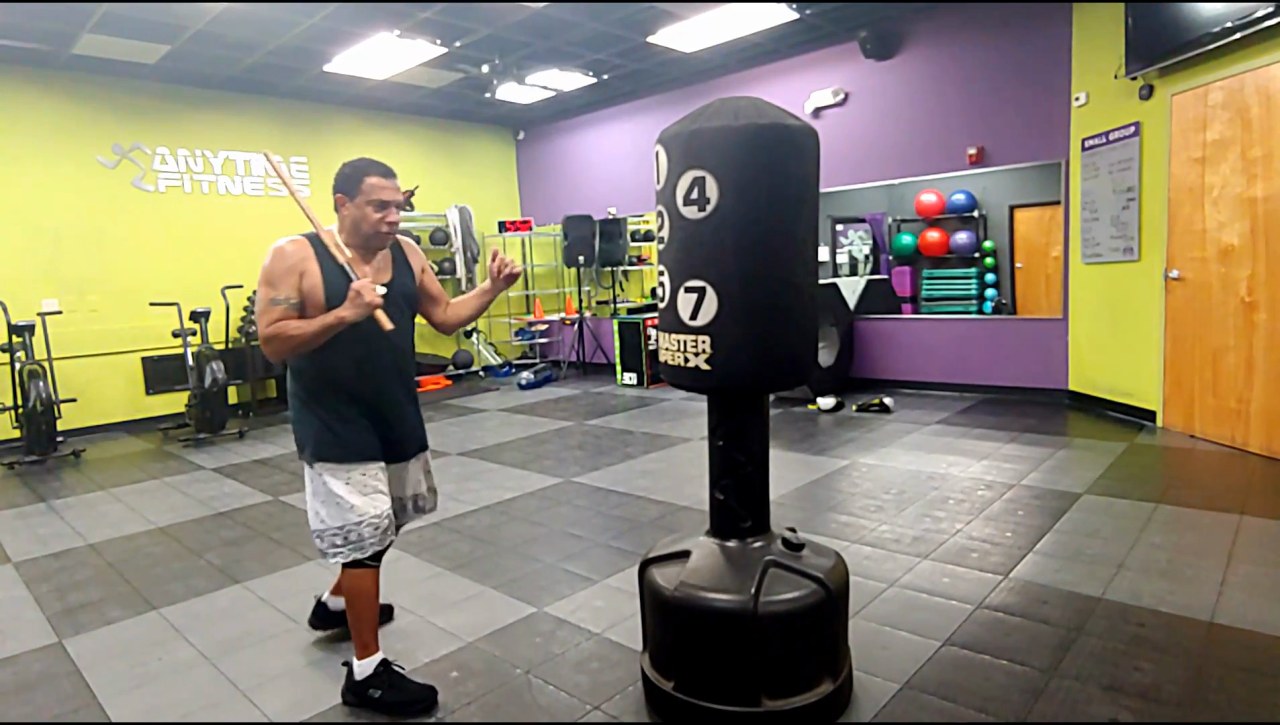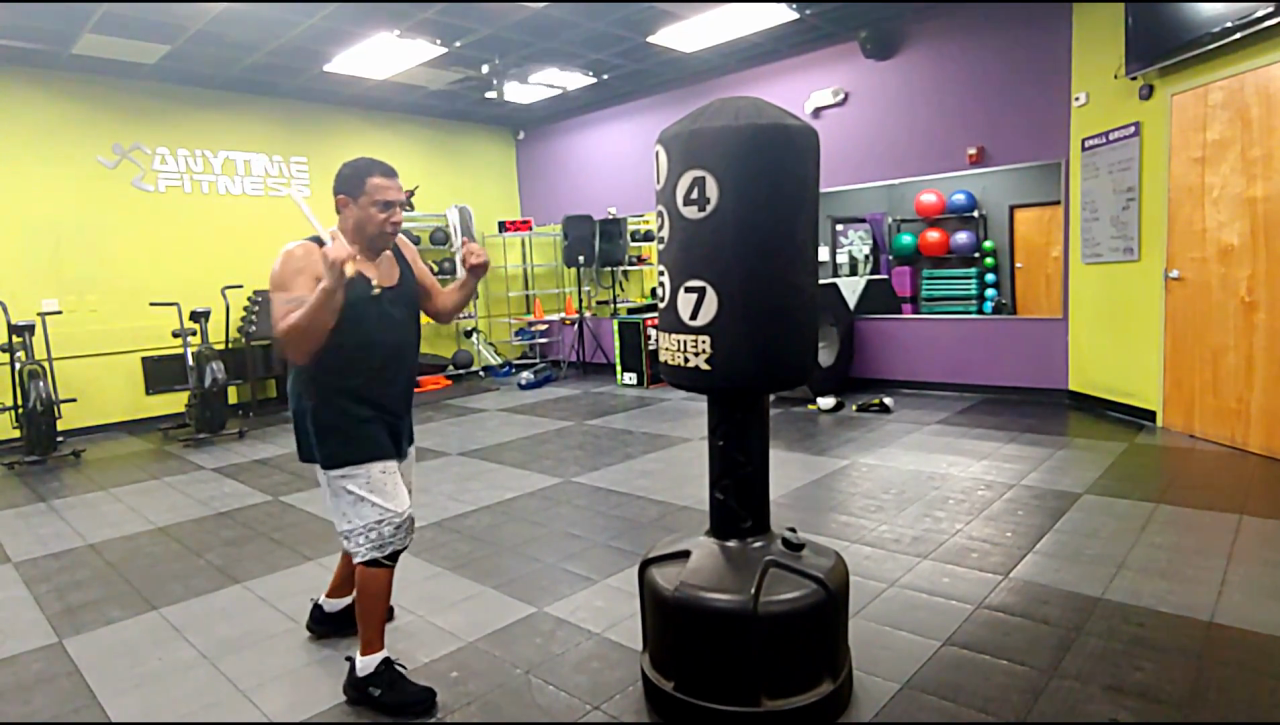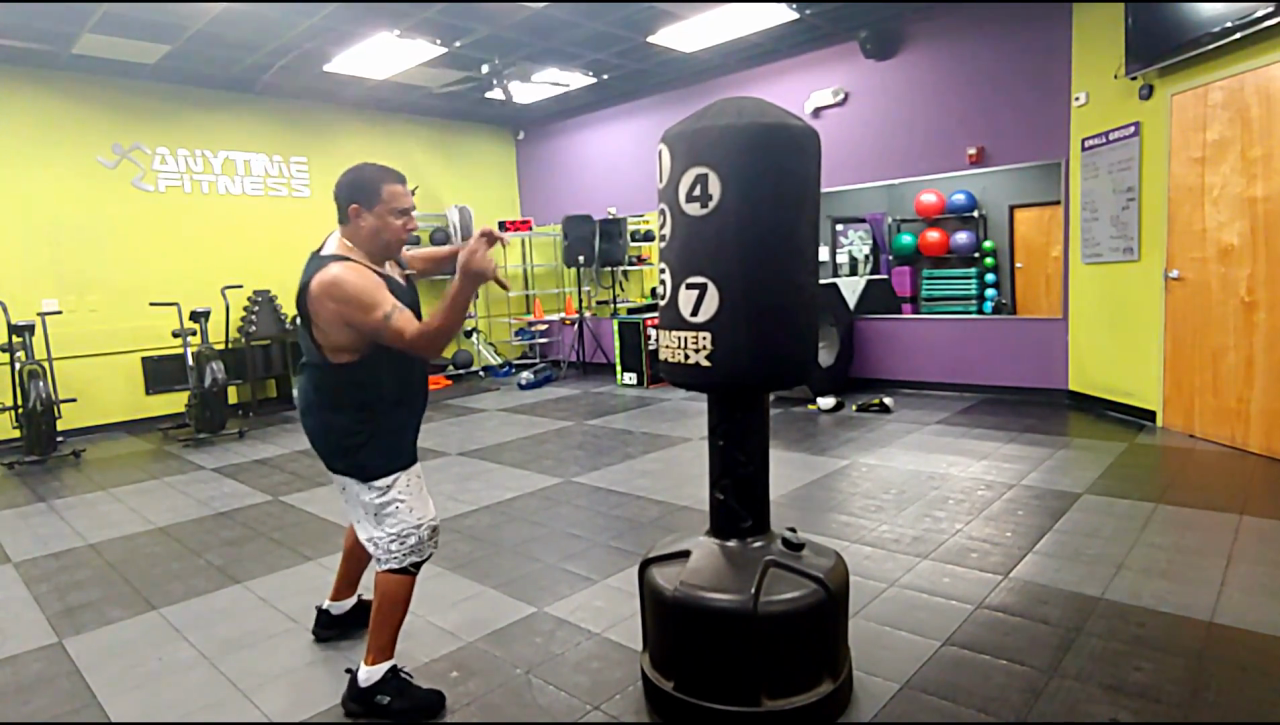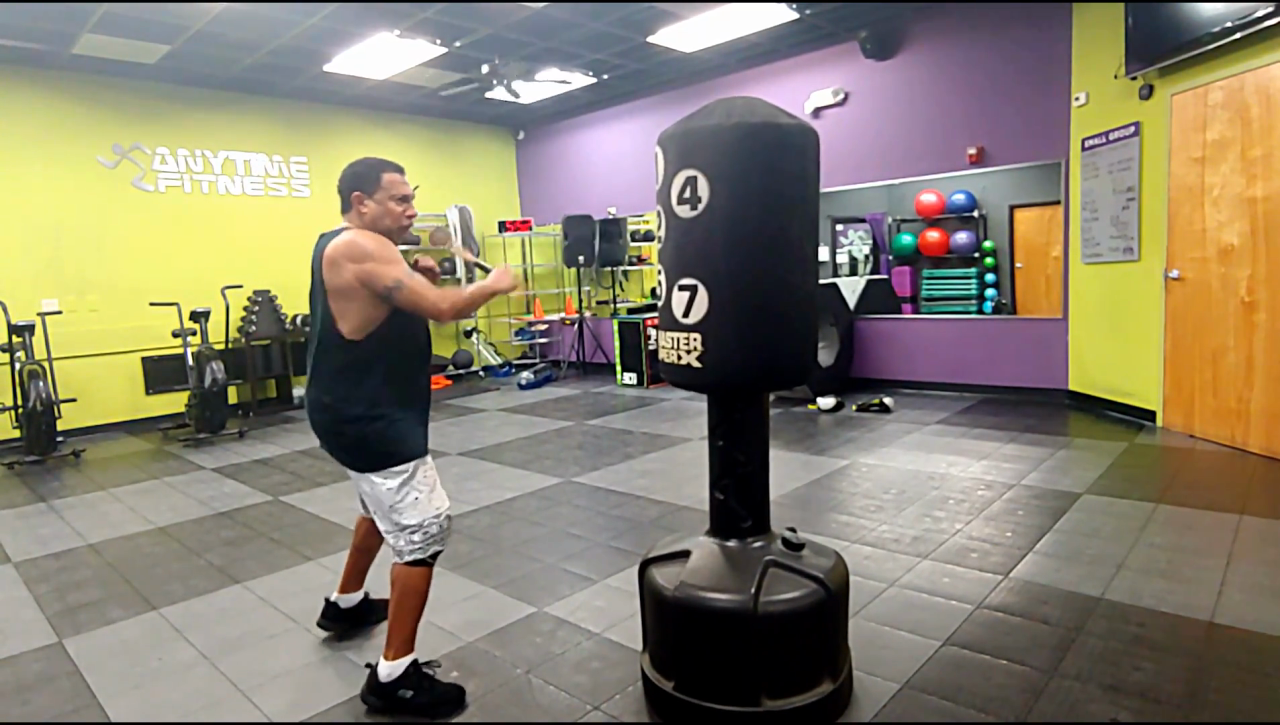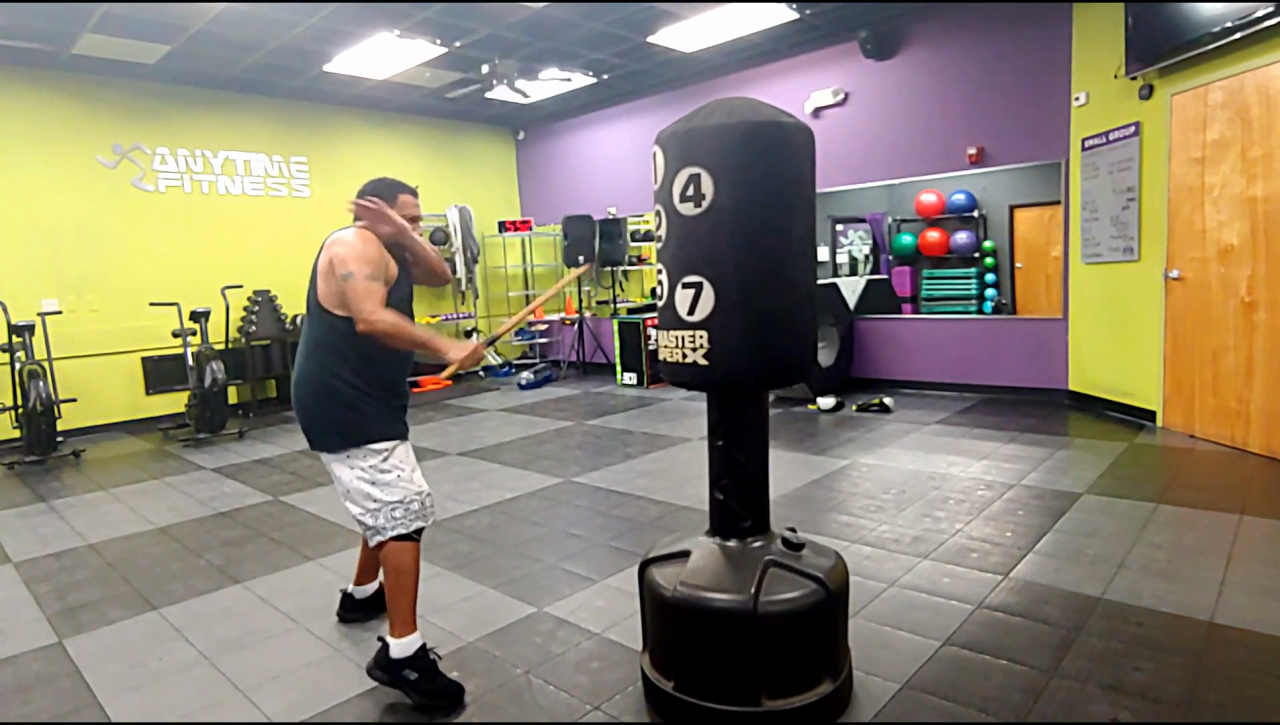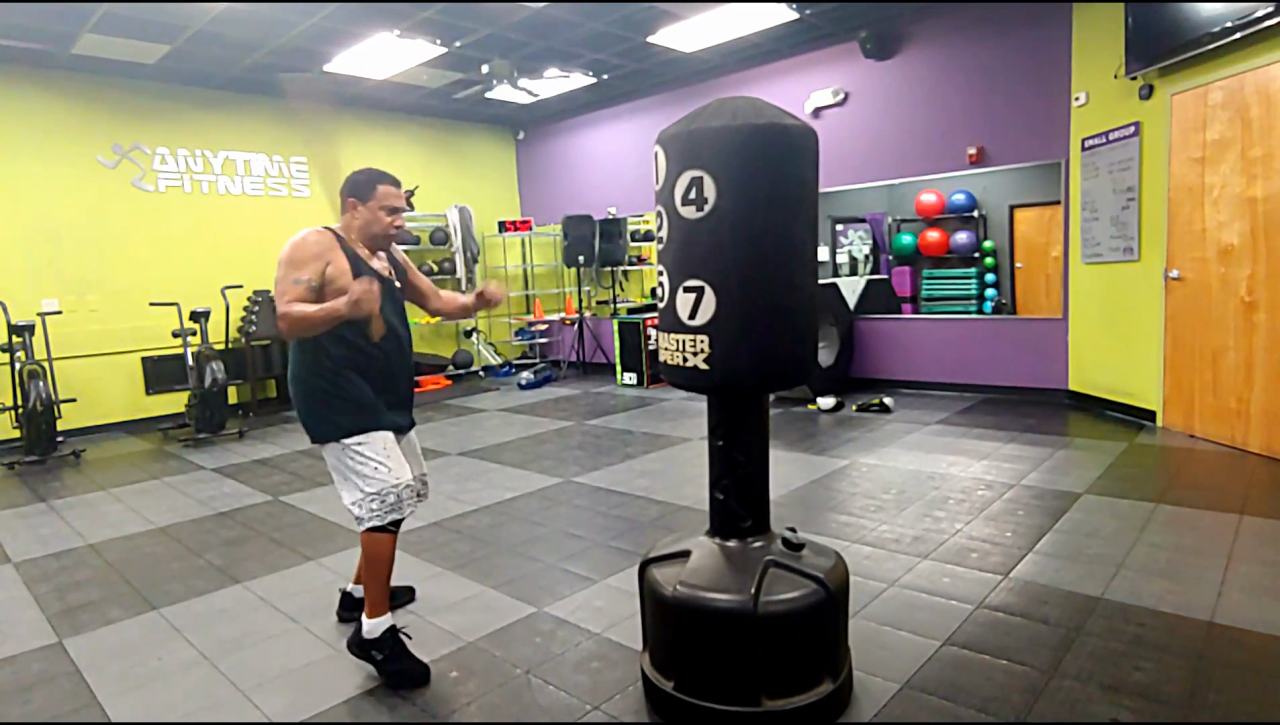
dt=0.3s
person 1, frame 1
left shoulder: (407, 254)
right shoulder: (293, 257)
left elbow: (447, 316)
right elbow: (273, 344)
left wrist: (490, 288)
right wrist: (345, 313)
left hip: (397, 415)
right hip: (334, 423)
left knee: (394, 513)
right knee: (364, 532)
left ankle: (335, 603)
right ankle: (367, 673)
person 1, frame 2
left shoulder: (402, 251)
right shoulder: (303, 259)
left elbow: (442, 308)
right elbow: (295, 349)
left wrist: (470, 277)
right wrist: (331, 286)
left hip: (389, 416)
right hip: (338, 421)
left knee: (376, 521)
right knee: (384, 528)
left ankle: (334, 606)
right ankle: (369, 671)
person 1, frame 3
left shoulder: (364, 248)
right shoulder: (342, 278)
left elbow: (418, 262)
right elbow: (420, 344)
left wrist: (466, 252)
right wrist: (468, 279)
left hip: (354, 416)
right hip: (358, 429)
left knee: (372, 514)
right knee: (408, 538)
left ankle: (340, 609)
person 1, frame 4
left shoulder: (356, 244)
right shoulder: (360, 249)
left elbow: (411, 304)
right elbow: (440, 308)
left wrist: (424, 275)
right wrist: (492, 285)
left hip: (353, 407)
right hip: (369, 418)
left knee: (385, 505)
right knee: (422, 528)
left ankle: (345, 604)
right ankle: (394, 674)
person 1, frame 5
left shoulder: (386, 251)
right shoulder: (356, 243)
left elbow: (437, 275)
right elbow: (373, 319)
left wrist: (403, 229)
right wrist: (446, 347)
left hip: (363, 403)
right hip: (346, 406)
left knee: (389, 504)
right knee: (406, 507)
left ankle: (362, 593)
right ankle: (403, 653)
person 1, frame 6
left shoulder: (390, 255)
right shoulder: (312, 247)
left elbow: (435, 300)
right elbow: (287, 320)
left wrist: (476, 300)
right wrist: (344, 308)
left hip: (385, 401)
right hip: (340, 401)
left knee: (401, 491)
right knee: (385, 496)
left ankle: (360, 591)
right ankle: (374, 631)
